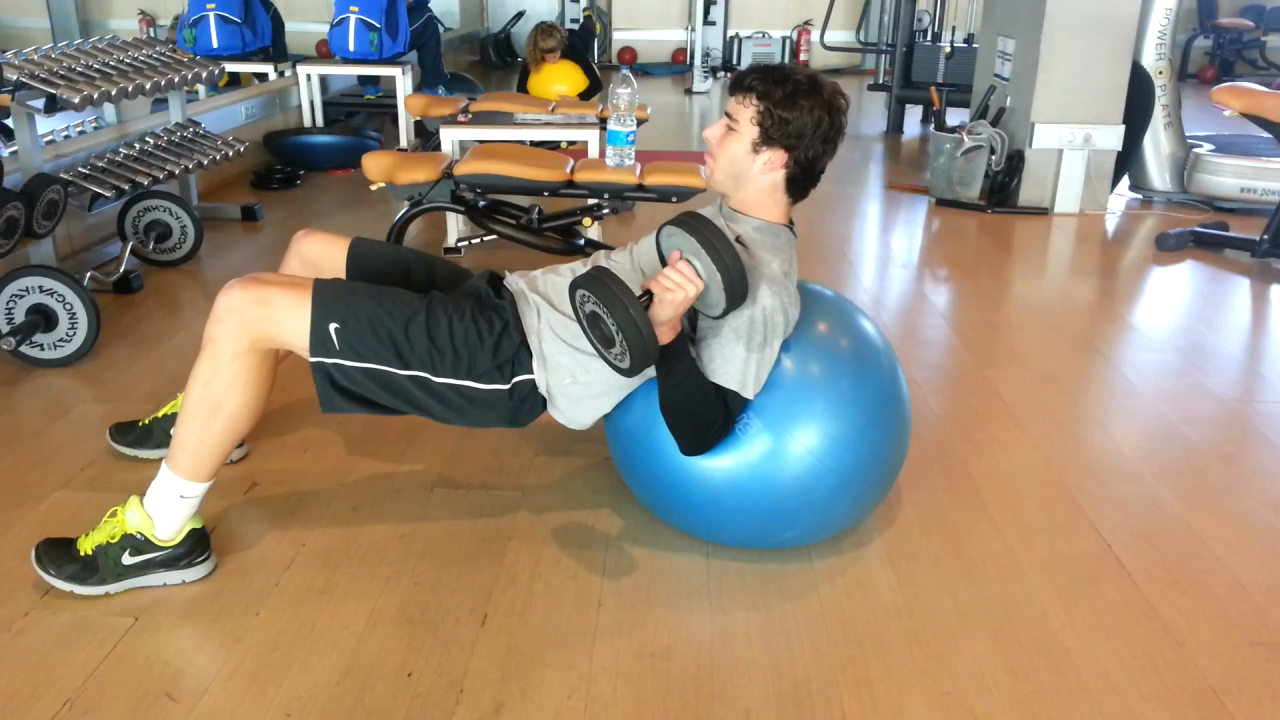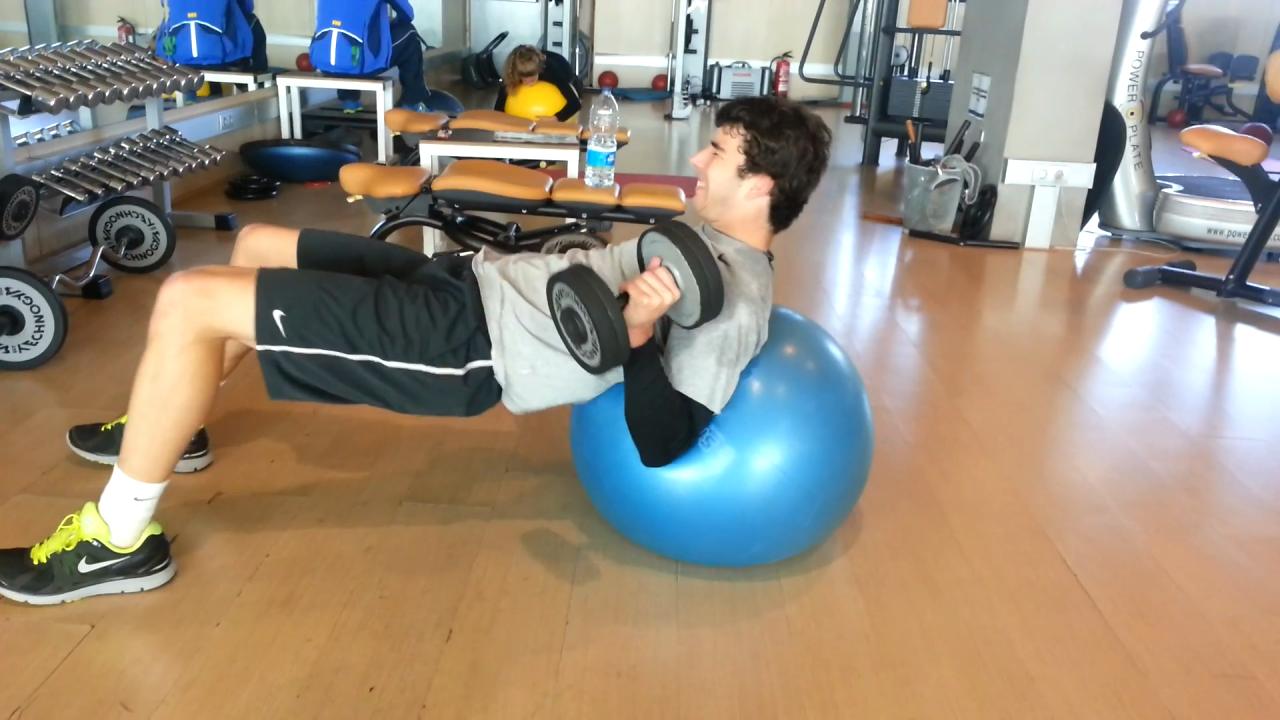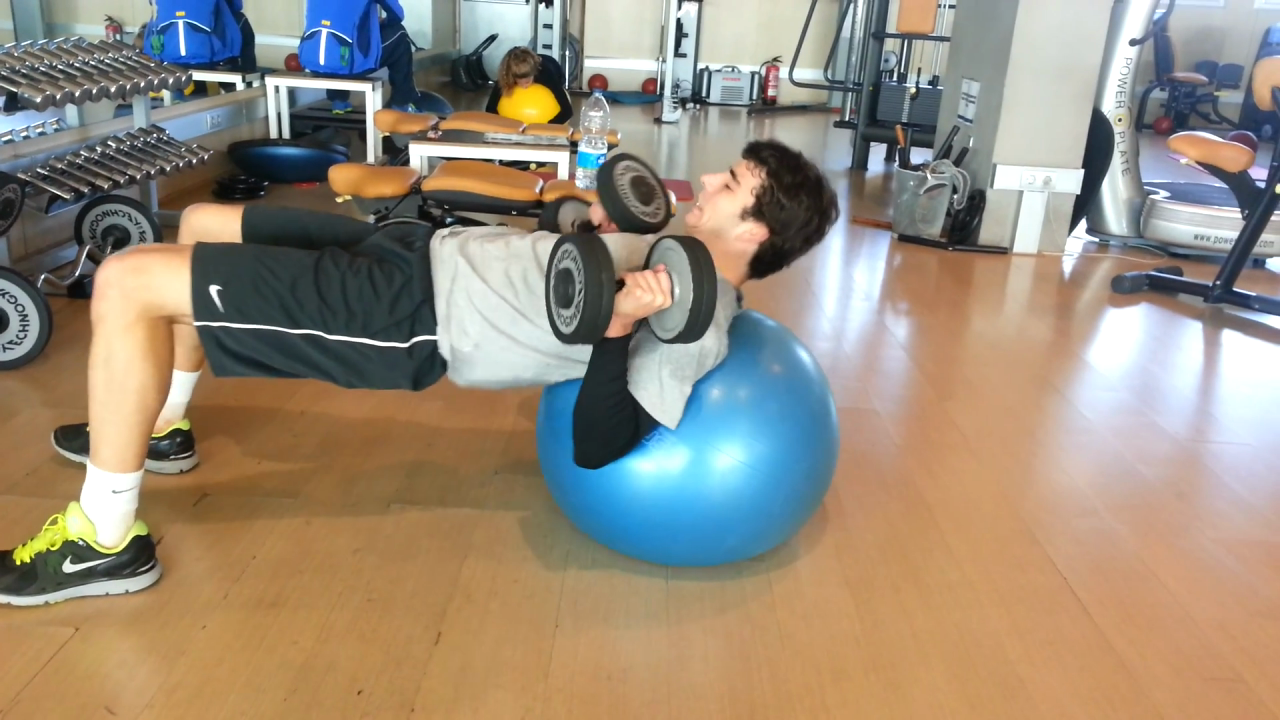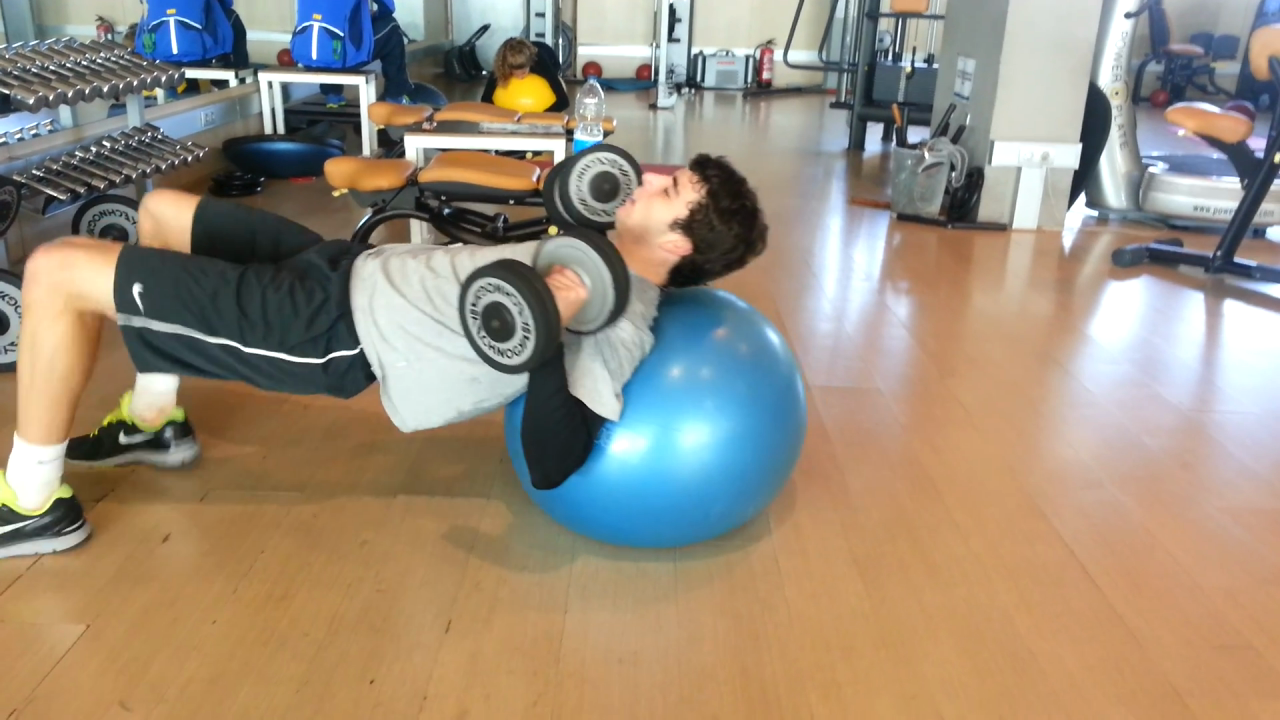
dt=0.5s
person 1, frame 1
left shoulder: (762, 290)
right shoulder: (734, 220)
left elbow: (699, 433)
left wrist: (667, 331)
left hip: (511, 360)
right hip: (506, 300)
left knee: (246, 309)
right knee: (310, 250)
left ankle: (162, 533)
right ankle: (205, 419)
person 1, frame 2
left shoulder: (735, 305)
right shoulder: (714, 247)
left elbow: (661, 441)
left wrist: (639, 332)
left hip: (468, 343)
right hip: (469, 284)
left knee: (190, 302)
right knee: (258, 244)
left ankle: (120, 538)
right ankle: (171, 423)
person 1, frame 3
left shoulder: (697, 328)
left elbow: (597, 445)
left wrist: (618, 325)
right wrist: (608, 238)
left hip: (409, 315)
right hip: (419, 261)
left knee: (126, 281)
right knee: (201, 223)
left ankle: (106, 538)
right ankle: (159, 428)
person 1, frame 4
left shoulder: (617, 326)
left elbow: (549, 463)
left hip: (336, 326)
right hip: (354, 270)
right knee: (161, 211)
right ankle: (153, 421)
